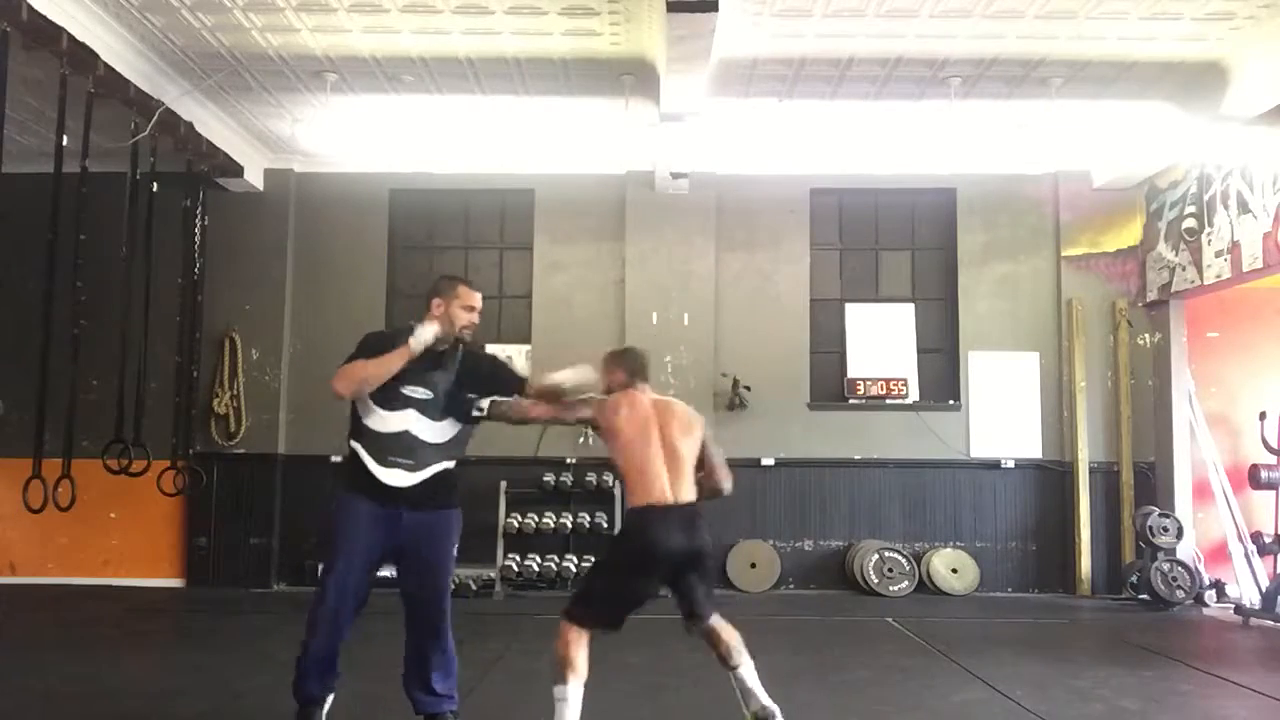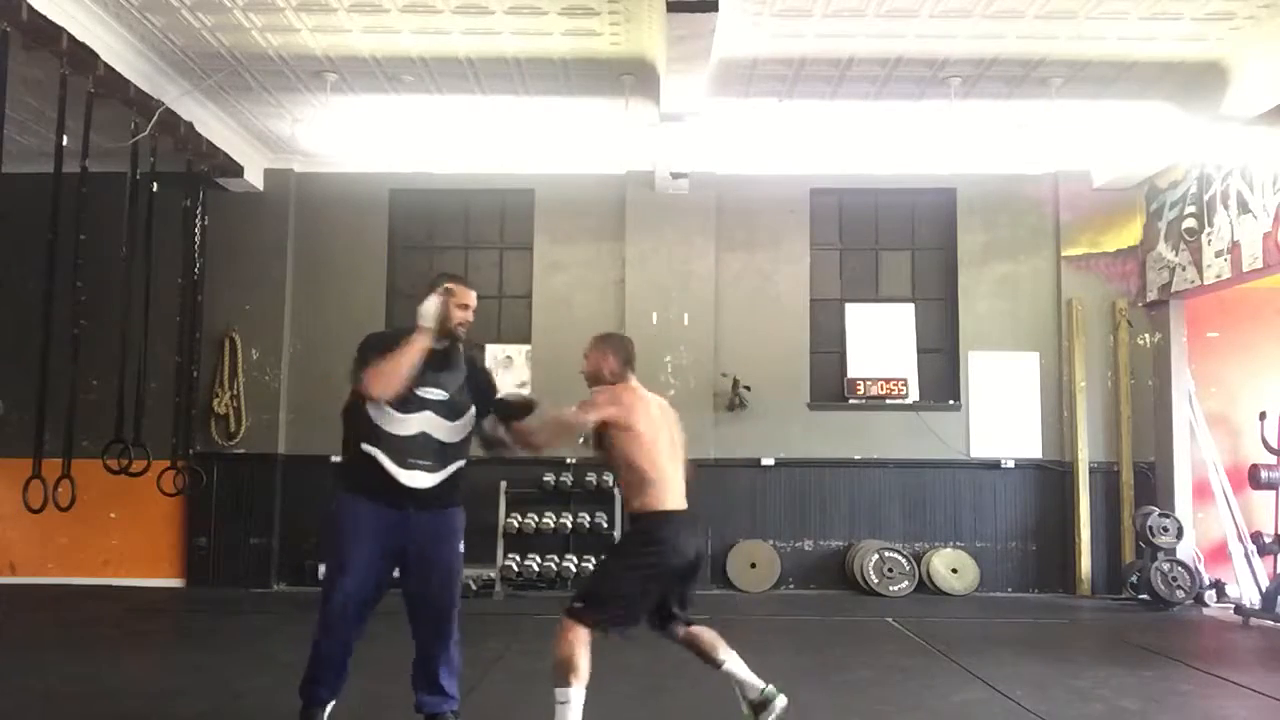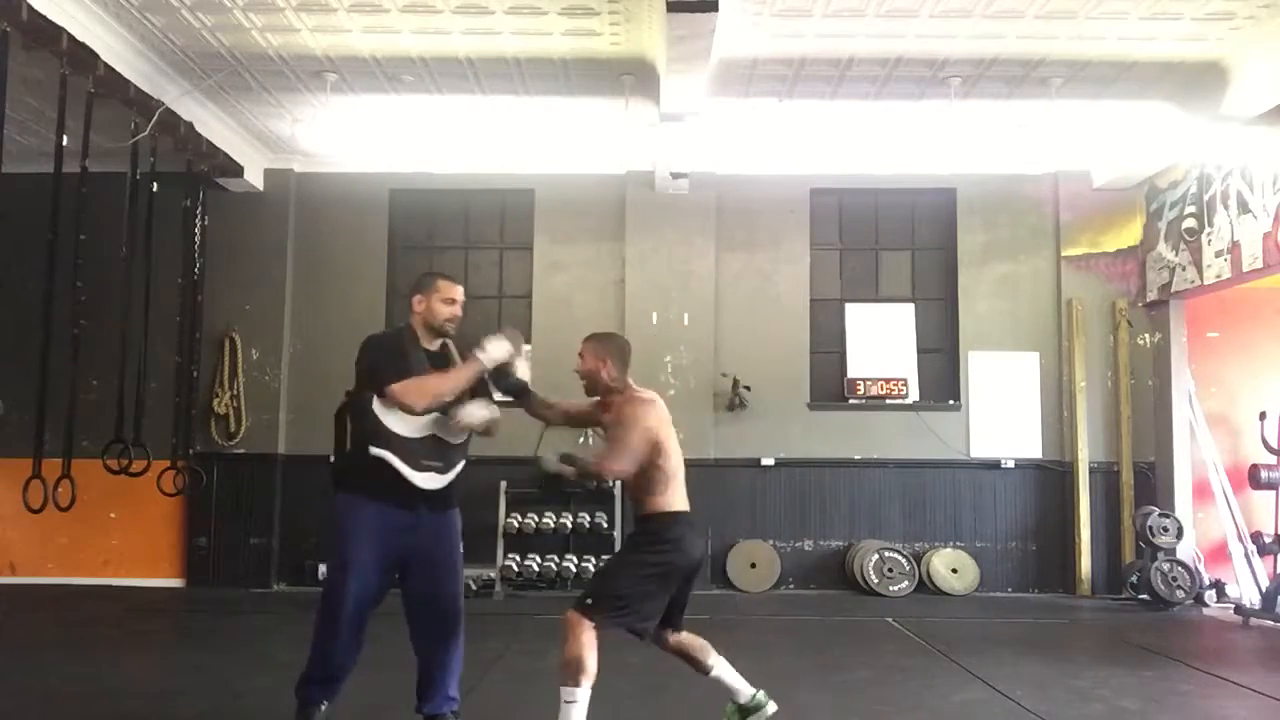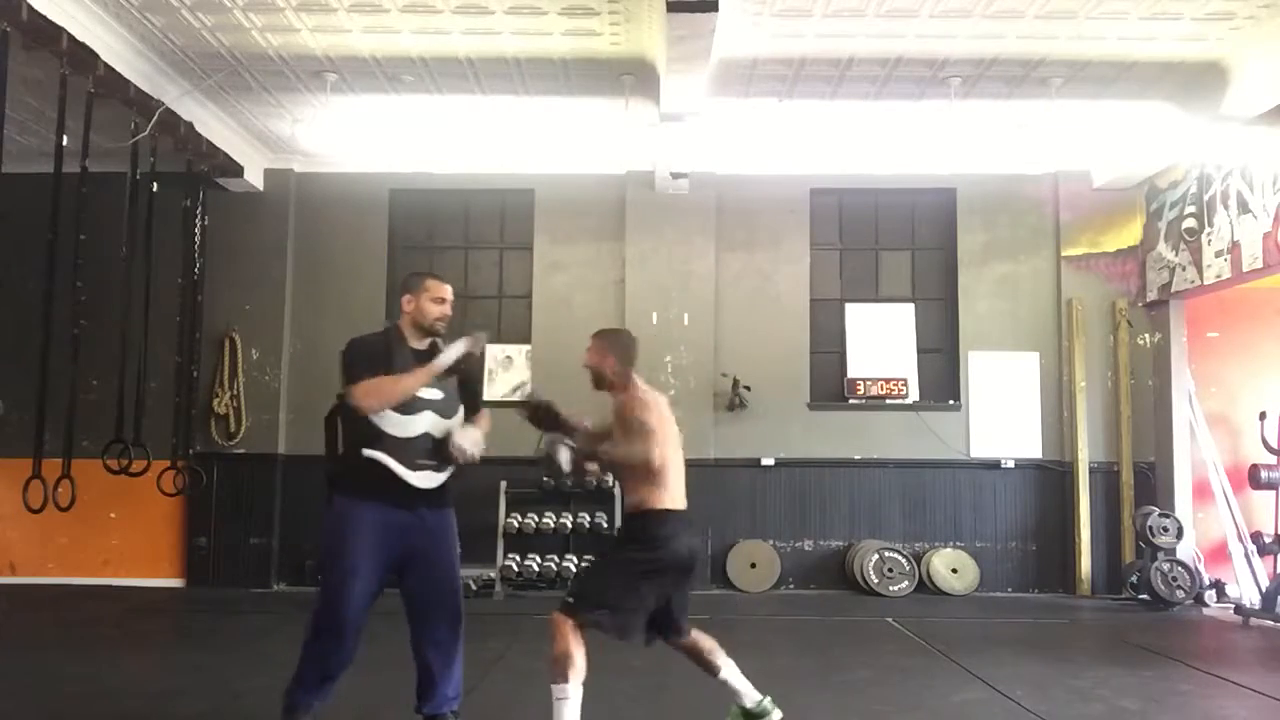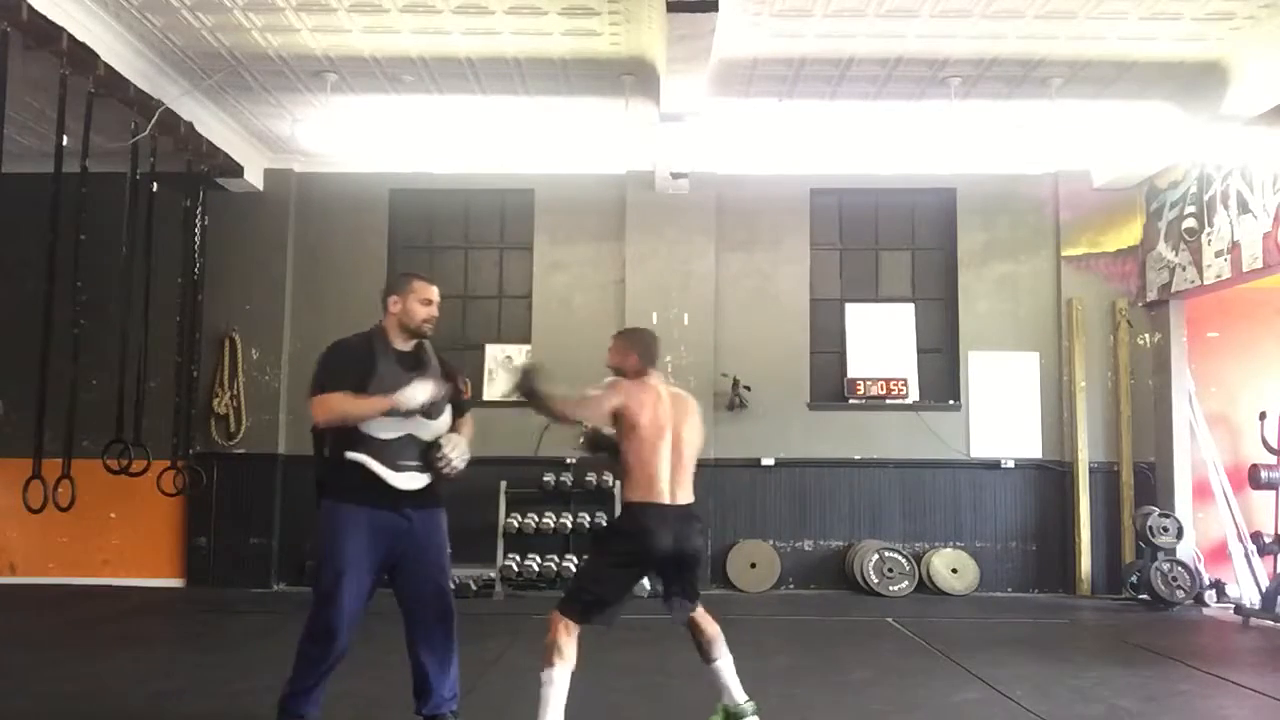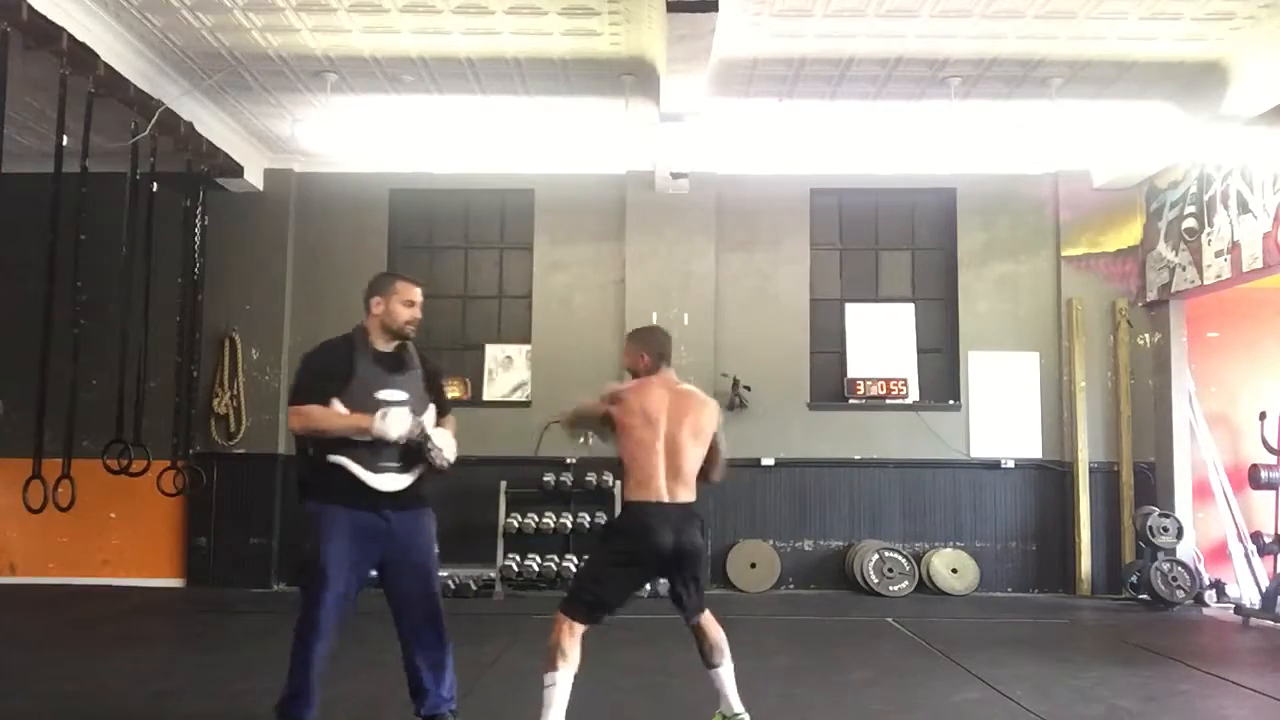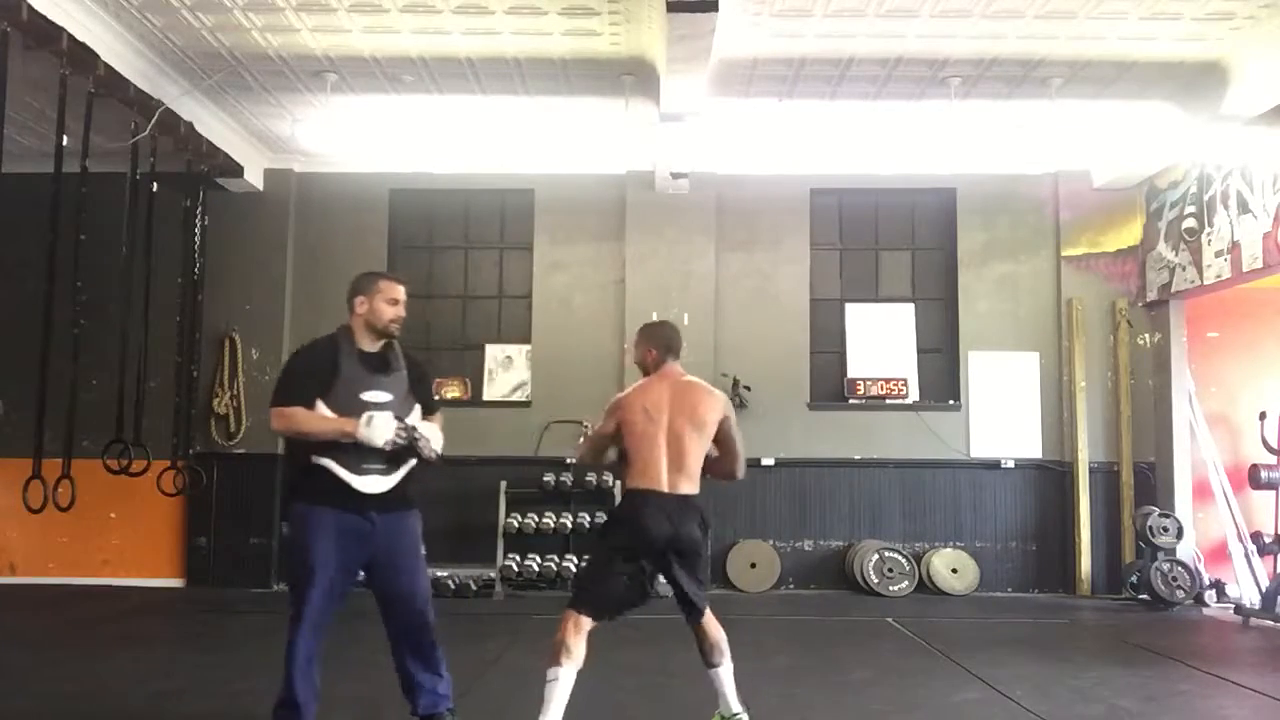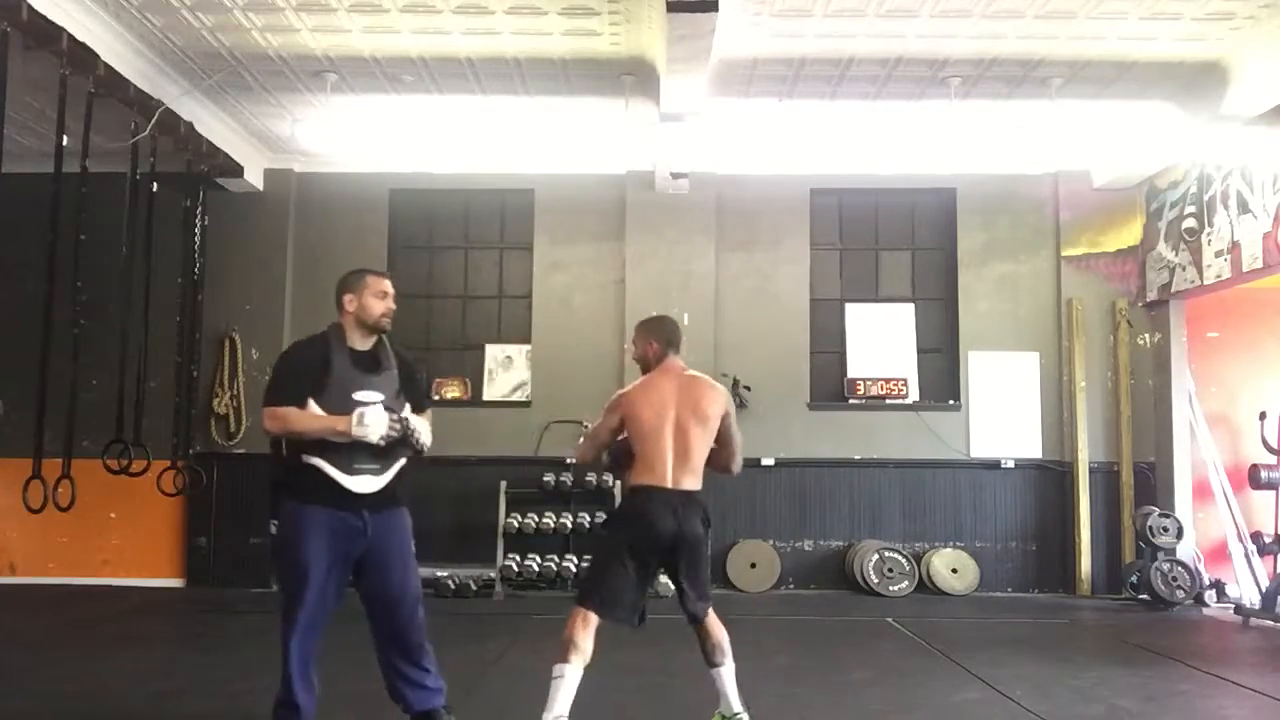
dt=0.1s
person 1, frame 1
left shoulder: (476, 364)
right shoulder: (382, 345)
left elbow: (533, 391)
right elbow: (343, 387)
left wrist: (564, 383)
right wrist: (411, 348)
left hip: (432, 509)
right hip: (365, 500)
left knee: (431, 611)
right knee: (336, 603)
person 1, frame 2
left shoulder: (472, 370)
right shoulder: (381, 345)
left elbow: (494, 430)
right elbow: (379, 390)
left wrist: (509, 417)
right wrist: (425, 332)
left hip: (437, 511)
right hip: (369, 504)
left knee: (439, 611)
right knee: (345, 606)
person 1, frame 3
left shoulder: (462, 358)
right shoulder: (383, 348)
left elbow: (483, 418)
right elbow: (412, 397)
left wrist: (479, 416)
right wrist: (480, 364)
left hip: (436, 510)
right hip: (372, 504)
left knee: (442, 613)
right knee: (347, 606)
person 1, frame 4
left shoulder: (453, 365)
right shoulder: (367, 350)
left elbow: (478, 418)
right elbow: (368, 400)
left wrist: (473, 435)
right wrist: (442, 363)
left hip: (431, 509)
right hip: (367, 506)
left knee: (442, 613)
right knee: (343, 611)
person 1, frame 5
left shoulder: (439, 365)
right shoulder: (350, 353)
left elbow: (462, 420)
right elbow: (322, 411)
left wrist: (458, 445)
right wrist: (400, 400)
left hip: (423, 510)
right hip: (356, 507)
left knee: (434, 613)
right knee: (335, 614)
person 1, frame 6
left shoulder: (421, 365)
right shoulder: (332, 356)
left elbow: (445, 420)
right elbow: (299, 419)
left wrist: (446, 441)
right wrist: (375, 422)
left hip: (407, 511)
right hip: (340, 510)
left knee: (424, 615)
right knee: (321, 615)
person 1, frame 7
left shoulder: (407, 366)
right shoulder: (317, 357)
left elbow: (431, 420)
right elbow: (282, 418)
left wrist: (431, 436)
right wrist: (357, 427)
left hip: (394, 512)
right hip: (325, 511)
left knee: (415, 614)
right knee: (310, 618)
person 1, frame 8
left shoulder: (397, 363)
right shoulder: (308, 355)
left elbow: (421, 417)
right elbow: (274, 418)
left wrist: (420, 430)
right wrist: (350, 424)
left hip: (384, 510)
right hip: (316, 510)
left knee: (403, 612)
right knee: (304, 617)
person 2, frame 1
left shoulder: (610, 406)
right shoulder: (688, 415)
left elbow: (537, 411)
right elbow: (722, 484)
left wrist: (489, 407)
left hip: (647, 532)
right hip: (691, 531)
left knee: (573, 628)
right knee: (707, 620)
person 2, frame 2
left shoulder: (608, 400)
right shoulder: (660, 408)
left elbow: (541, 438)
left wrist: (511, 424)
left hip: (654, 536)
right hip: (683, 534)
left knee: (574, 626)
right knee: (675, 626)
person 2, frame 3
left shoulder: (639, 408)
right shoulder: (614, 404)
left elbow: (612, 468)
right elbow: (564, 415)
left wrist: (569, 466)
right wrist: (519, 390)
left hip: (669, 538)
right hip: (675, 537)
left knee: (579, 623)
right knee: (664, 633)
person 2, frame 4
left shoulder: (636, 404)
right shoulder: (632, 401)
left elbow: (649, 459)
left wrist: (586, 443)
right wrist: (562, 423)
left hip: (653, 536)
right hip: (675, 535)
left knee: (567, 622)
right knee: (676, 632)
person 2, frame 5
left shoulder: (620, 393)
right shoulder: (688, 404)
left elbow: (570, 411)
left wrist: (533, 389)
left hip: (639, 526)
right hip: (685, 526)
left knee: (564, 621)
right knee: (690, 610)
person 2, frame 6
left shoulder: (625, 395)
right shoulder: (707, 406)
left elbow: (572, 420)
right elbow: (714, 474)
left hip: (639, 525)
right hip: (686, 525)
left knee: (569, 623)
right knee: (698, 615)
person 2, frame 7
left shoulder: (627, 400)
right shoulder: (715, 399)
left elbow: (587, 453)
right elbow: (735, 470)
left hip: (638, 515)
right hip: (687, 518)
left knee: (578, 618)
right knee: (700, 613)
person 2, frame 8
left shoulder: (629, 396)
right shoulder: (717, 393)
left elbow: (586, 455)
right elbow: (731, 463)
left hip: (642, 511)
right hip: (689, 514)
left knee: (585, 615)
right knee: (703, 613)
